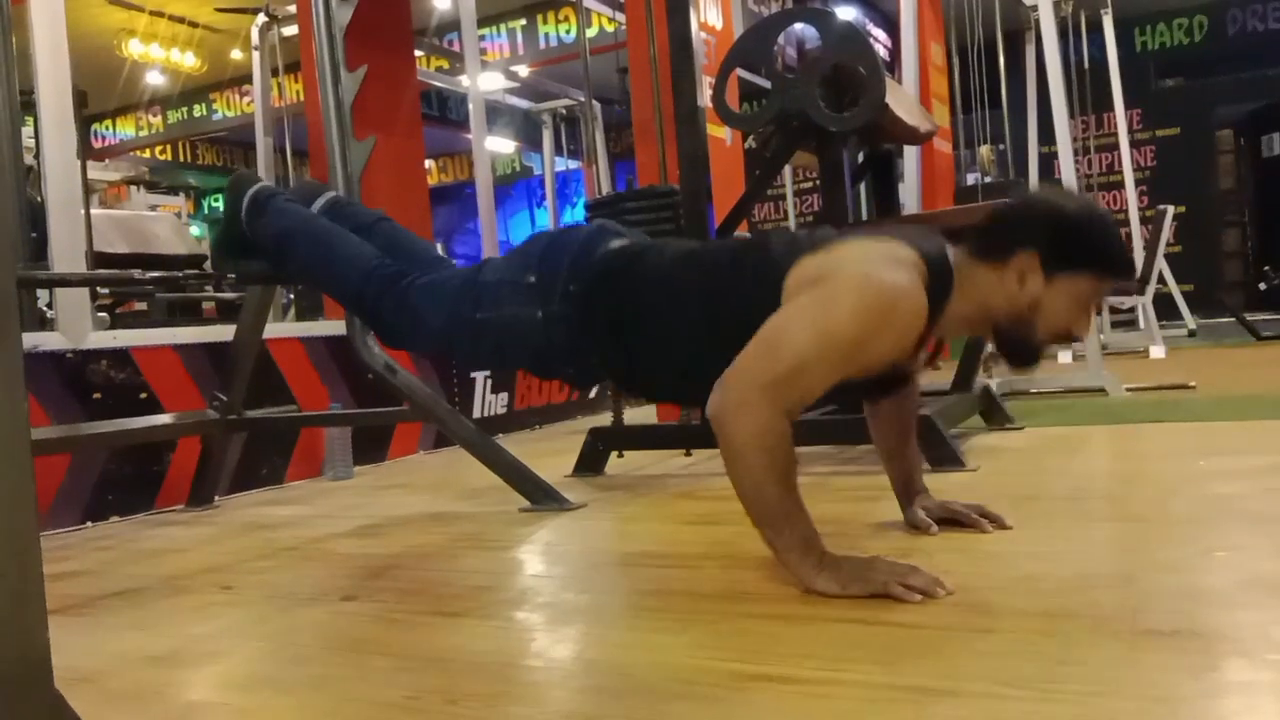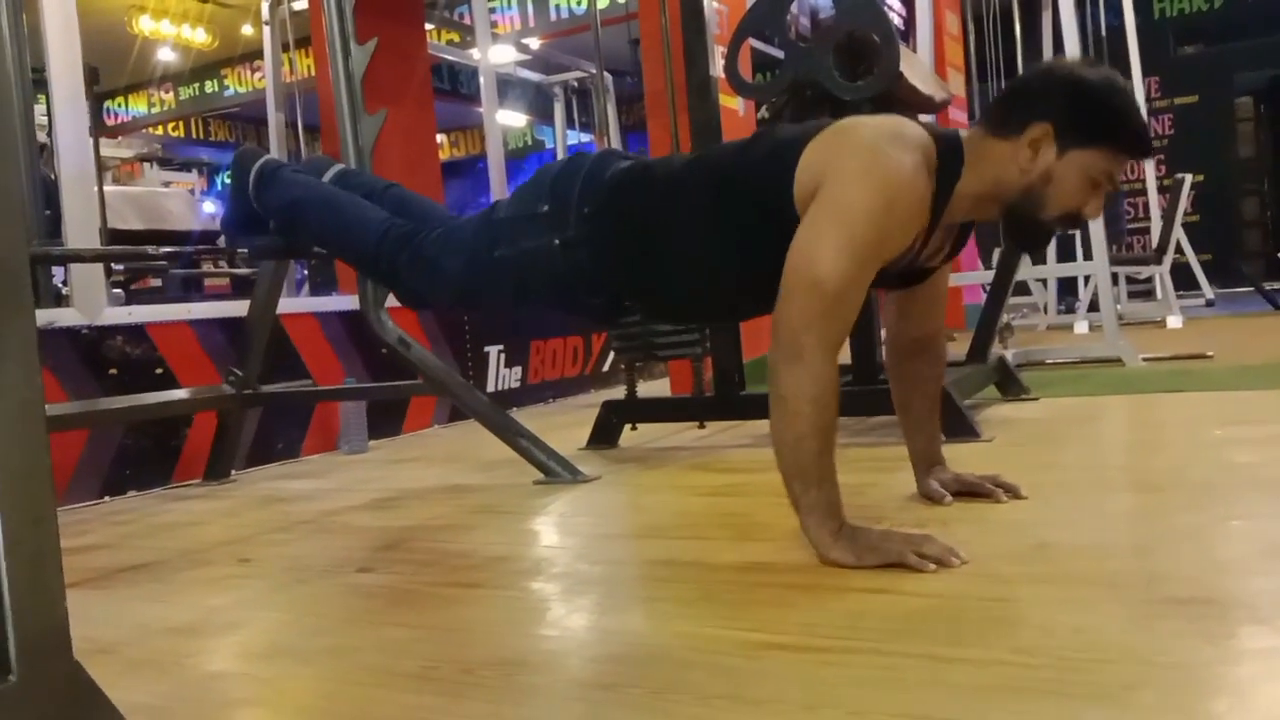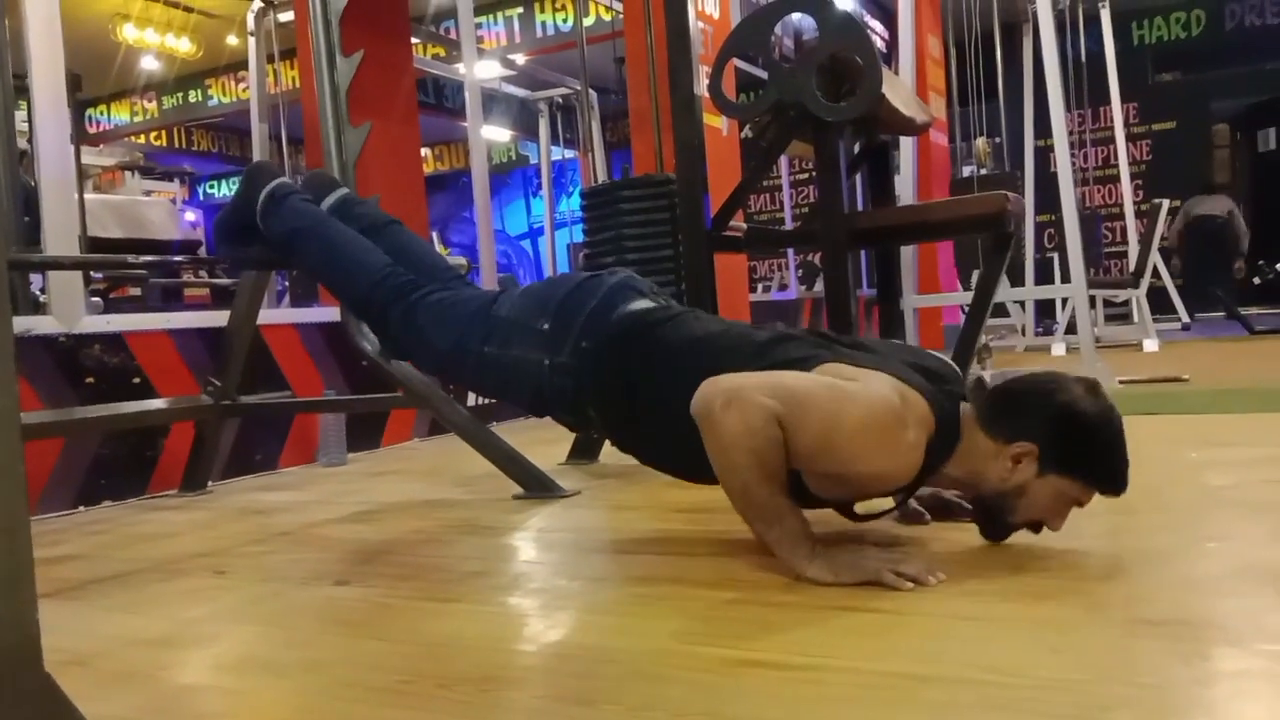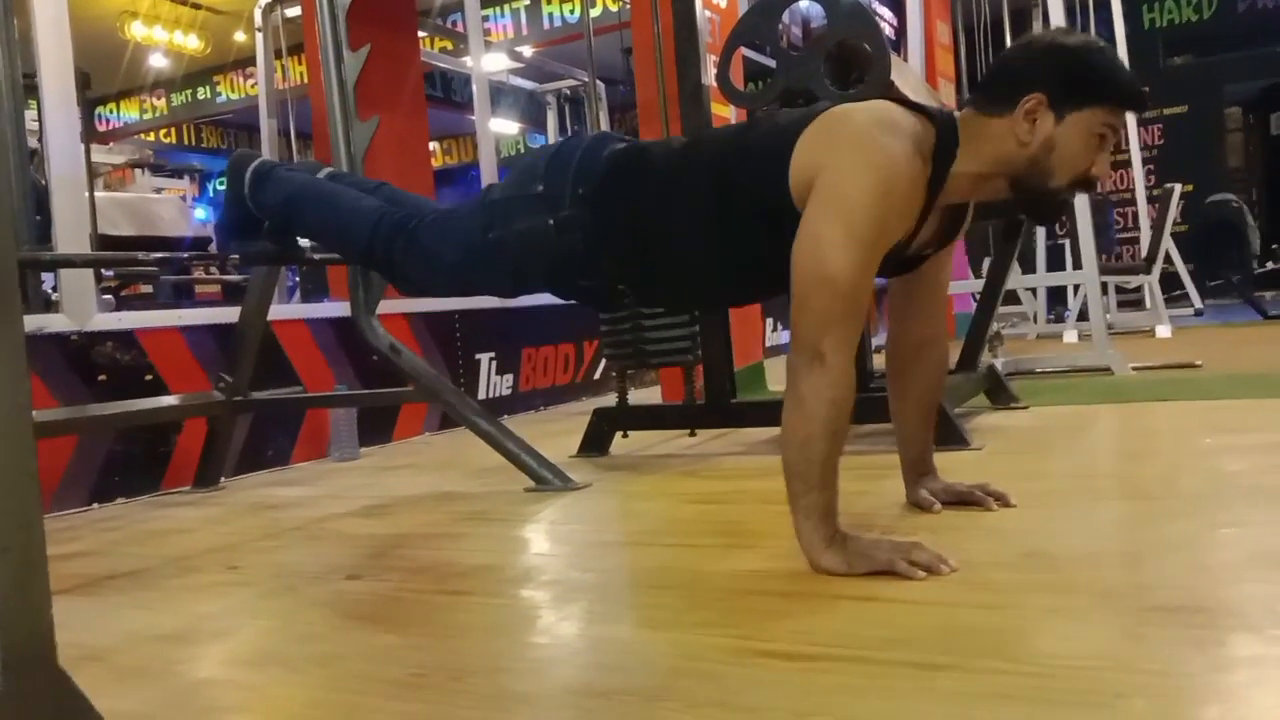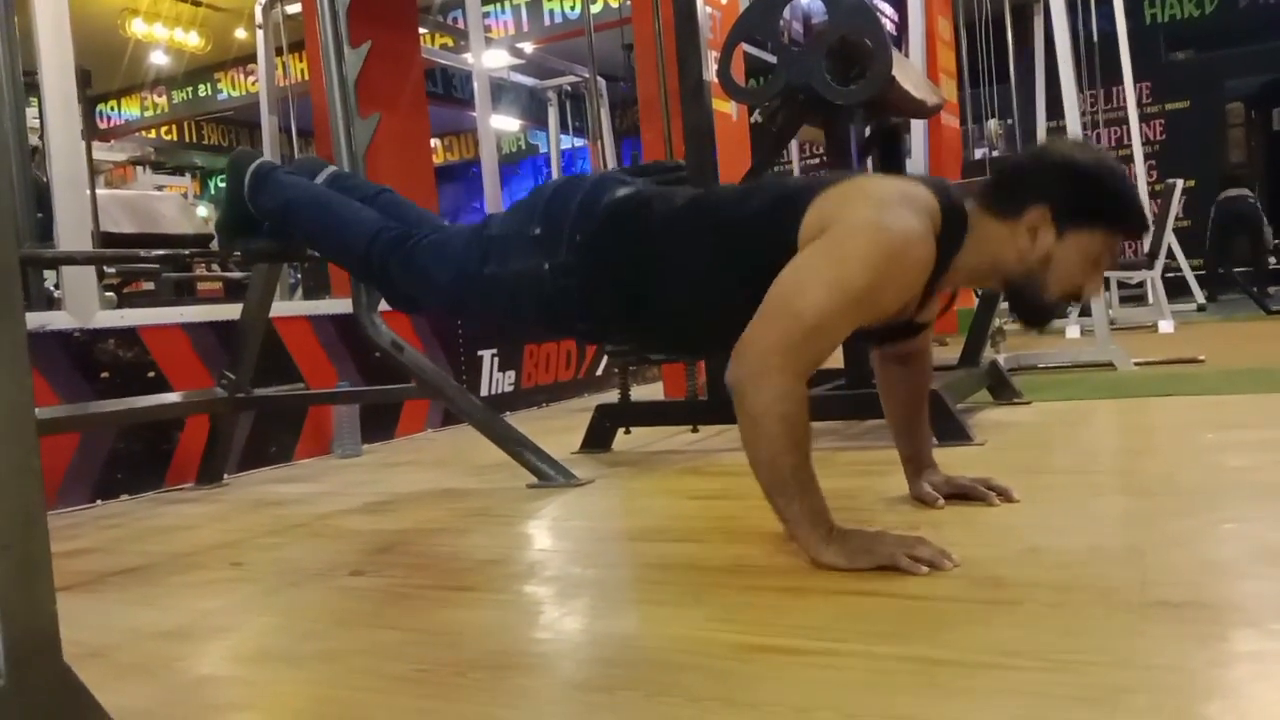
dt=1s
person 1, frame 1
left shoulder: (937, 276)
right shoulder: (891, 295)
left elbow: (887, 379)
right elbow: (742, 403)
left wrist: (913, 497)
right wrist: (814, 564)
left hip: (631, 282)
right hip: (581, 301)
left knee: (437, 285)
right knee: (403, 303)
left ankle: (321, 208)
right ankle: (264, 213)
person 1, frame 2
left shoulder: (954, 203)
right shoulder: (890, 178)
left elbow: (917, 337)
right elbow: (801, 352)
left wrist: (930, 467)
right wrist: (830, 534)
left hip: (630, 249)
right hip: (589, 227)
left knee: (433, 248)
right knee: (415, 264)
left ankle: (330, 178)
right ankle: (269, 185)
person 1, frame 3
left shoulder: (941, 389)
right shoulder: (893, 435)
right elbow: (728, 402)
left wrist: (913, 494)
right wrist: (806, 553)
left hip: (636, 323)
right hip: (585, 350)
left knee: (443, 299)
right knee: (409, 313)
left ankle: (328, 201)
right ankle: (273, 204)
person 1, frame 4
left shoulder: (953, 184)
right shoulder: (885, 162)
left elbow: (918, 335)
right elbow: (821, 354)
left wrist: (920, 475)
right wrist: (822, 539)
left hip: (626, 241)
right hip: (584, 210)
left knee: (427, 246)
right knee: (410, 251)
left ankle: (313, 182)
right ankle: (264, 189)
person 1, frame 5
left shoulder: (945, 250)
right shoulder: (896, 238)
left elbow: (902, 353)
right elbow: (761, 371)
left wrist: (921, 471)
right wrist: (819, 537)
left hip: (632, 240)
right hip: (584, 252)
left knee: (429, 254)
right knee: (410, 267)
left ankle: (326, 184)
right ankle: (264, 190)
